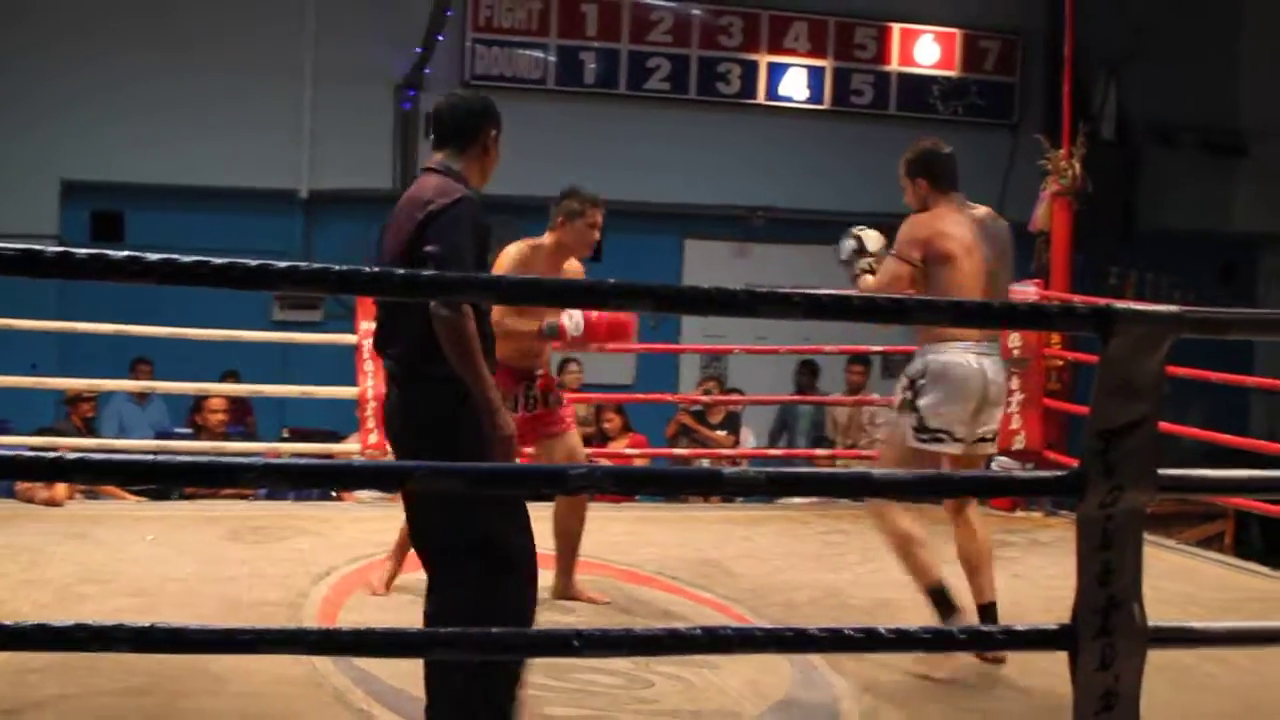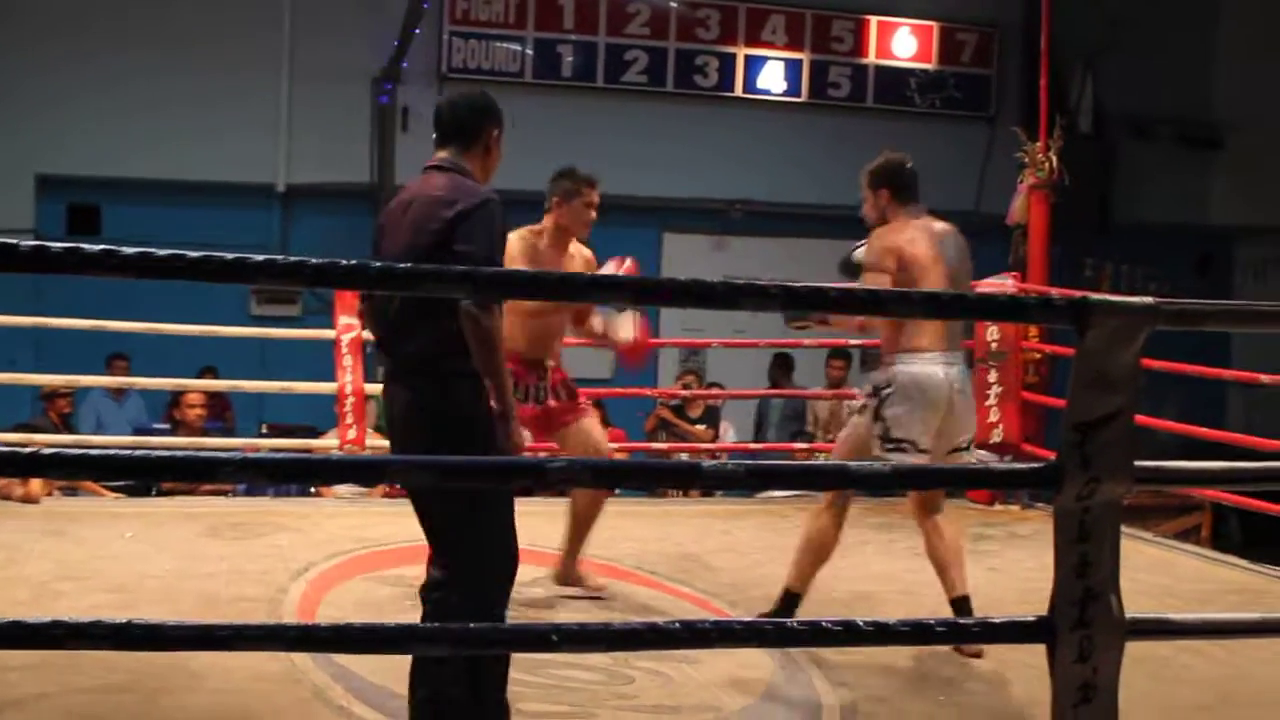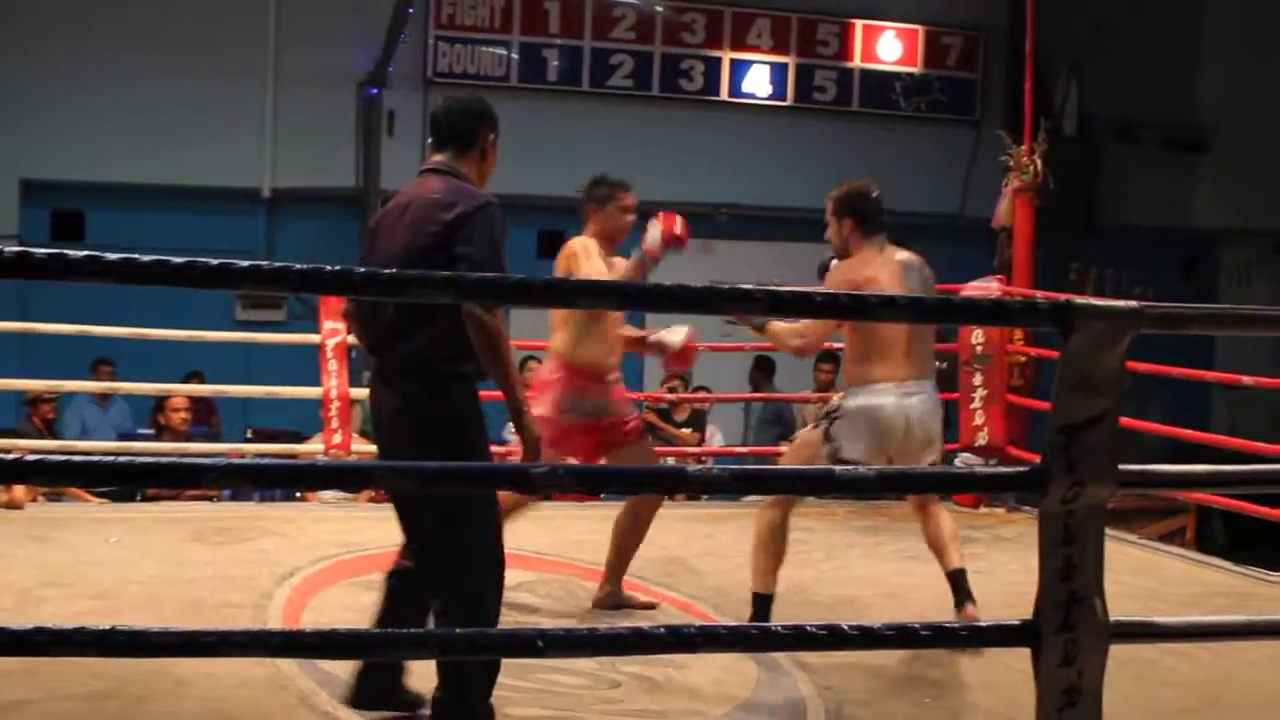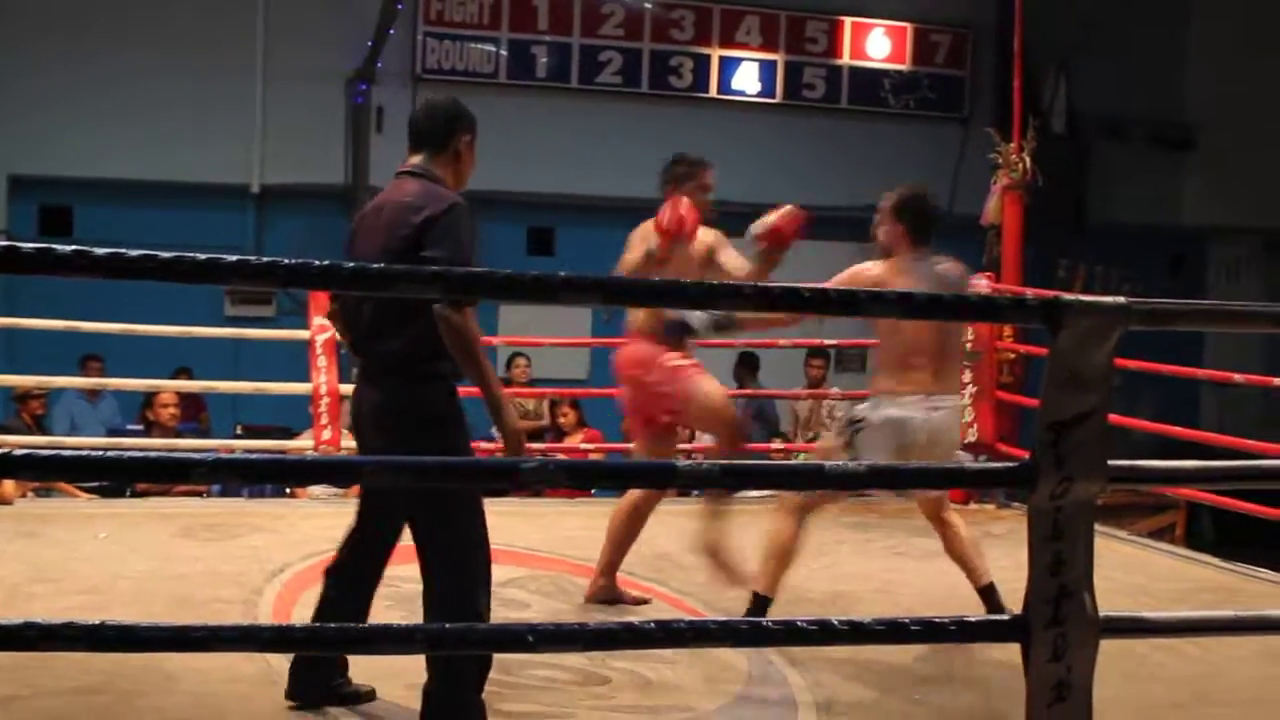
dt=0.2s
person 1, frame 1
left shoulder: (411, 201)
right shoulder: (456, 202)
right elbow: (448, 310)
right wrist: (493, 407)
left hip: (411, 399)
right hip: (445, 406)
left knee: (459, 561)
right knee: (503, 557)
person 1, frame 2
left shoulder: (401, 203)
right shoulder: (476, 201)
left elbow: (370, 307)
right elbow: (476, 311)
right wrist: (506, 410)
left hip: (404, 394)
right hip: (452, 400)
left knee: (454, 557)
right knee: (483, 564)
person 1, frame 3
left shoulder: (391, 209)
right shoulder: (474, 206)
left elbow: (357, 311)
right elbow: (480, 313)
right wrist: (521, 410)
left hip: (390, 397)
right hip: (442, 401)
left knee: (426, 550)
right knee: (470, 566)
person 1, frame 4
left shoulder: (373, 209)
right shoulder: (444, 208)
left elbow: (340, 310)
right elbow: (451, 313)
right wrist: (499, 405)
left hip: (373, 393)
right hip: (422, 399)
left knee: (370, 537)
right knee: (458, 560)
person 2, frame 1
left shoulder: (921, 228)
right shoulder: (996, 227)
left elbow: (879, 300)
left wrist: (861, 266)
left hip: (944, 365)
right hip: (990, 366)
left knee: (886, 498)
right knee: (961, 502)
left ankle: (951, 616)
right ankle: (989, 628)
person 2, frame 2
left shoulder: (887, 240)
right shoulder: (953, 237)
left elbow: (866, 319)
left hip: (908, 377)
right hip: (954, 376)
left knee: (833, 497)
right knee: (929, 505)
left ankle: (783, 614)
right ankle: (965, 622)
person 2, frame 3
left shoulder: (848, 271)
right shoulder: (917, 267)
left elbow: (803, 344)
left wrist: (756, 321)
left hip: (868, 407)
right hip: (921, 404)
left knee: (777, 497)
right knee: (926, 500)
left ankle: (760, 621)
right ankle: (964, 601)
person 2, frame 4
left shoulder: (874, 276)
right shoulder: (957, 275)
left elbow: (793, 307)
left hip: (889, 417)
right hip: (945, 416)
left knee: (792, 505)
right knee: (940, 510)
left ankle: (755, 617)
right ankle: (995, 609)
person 3, frame 1
left shoulder: (576, 273)
right shoulder: (517, 258)
left elbow: (570, 332)
right elbow: (495, 325)
left wrist: (602, 328)
right wrist: (552, 329)
left hip: (538, 382)
right hip: (496, 378)
left ankle: (565, 581)
person 3, frame 2
left shoulder: (583, 258)
right shoulder: (522, 243)
left elbow: (581, 320)
right elbow: (524, 302)
left wrist: (615, 332)
left hip: (550, 376)
right hip: (508, 371)
left knee: (599, 457)
left ankle: (569, 567)
person 3, frame 3
left shoulder: (610, 260)
right shoulder: (581, 249)
left wrist: (654, 341)
right wrist: (648, 255)
left hip: (605, 392)
right hip: (567, 386)
right knee: (528, 488)
left ankle: (611, 587)
person 3, frame 4
left shoulder: (707, 240)
right shoulder: (652, 231)
left elbow: (746, 279)
right elbow: (626, 278)
left wrist: (773, 245)
right wrist: (659, 245)
left hip: (671, 359)
right hip: (647, 354)
right knee: (730, 420)
left ankle: (604, 582)
right ankle: (712, 530)
